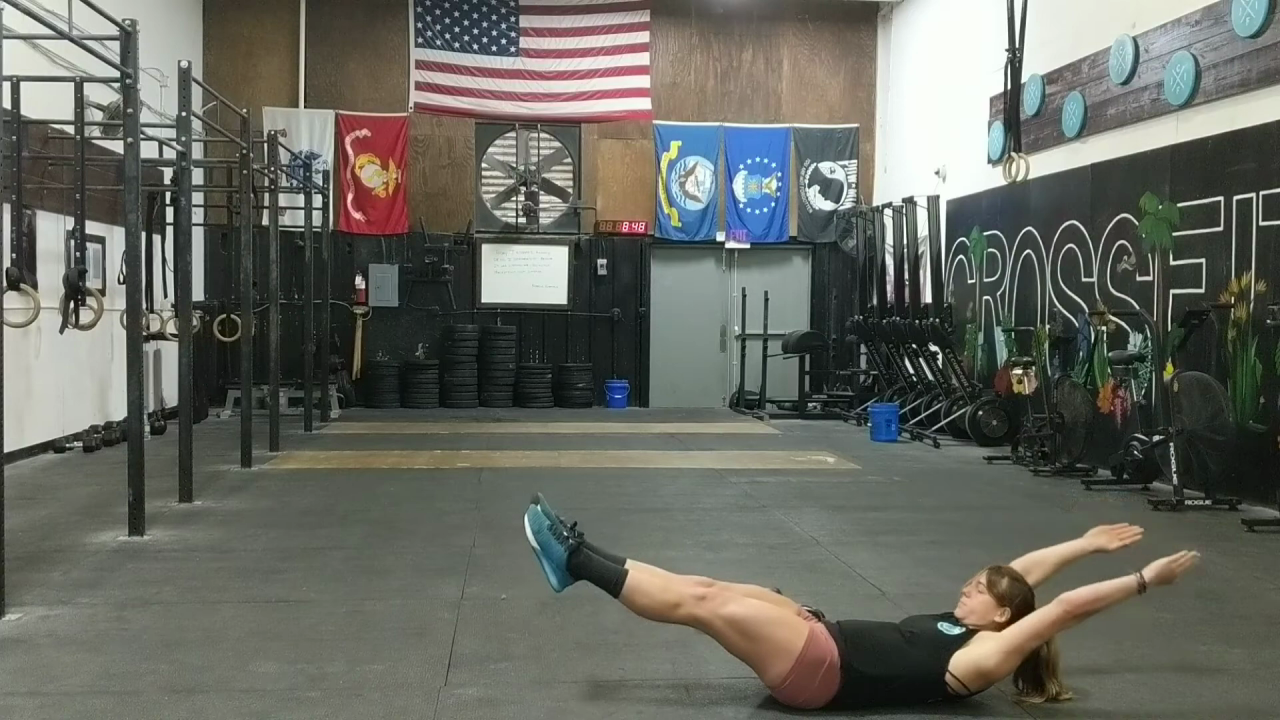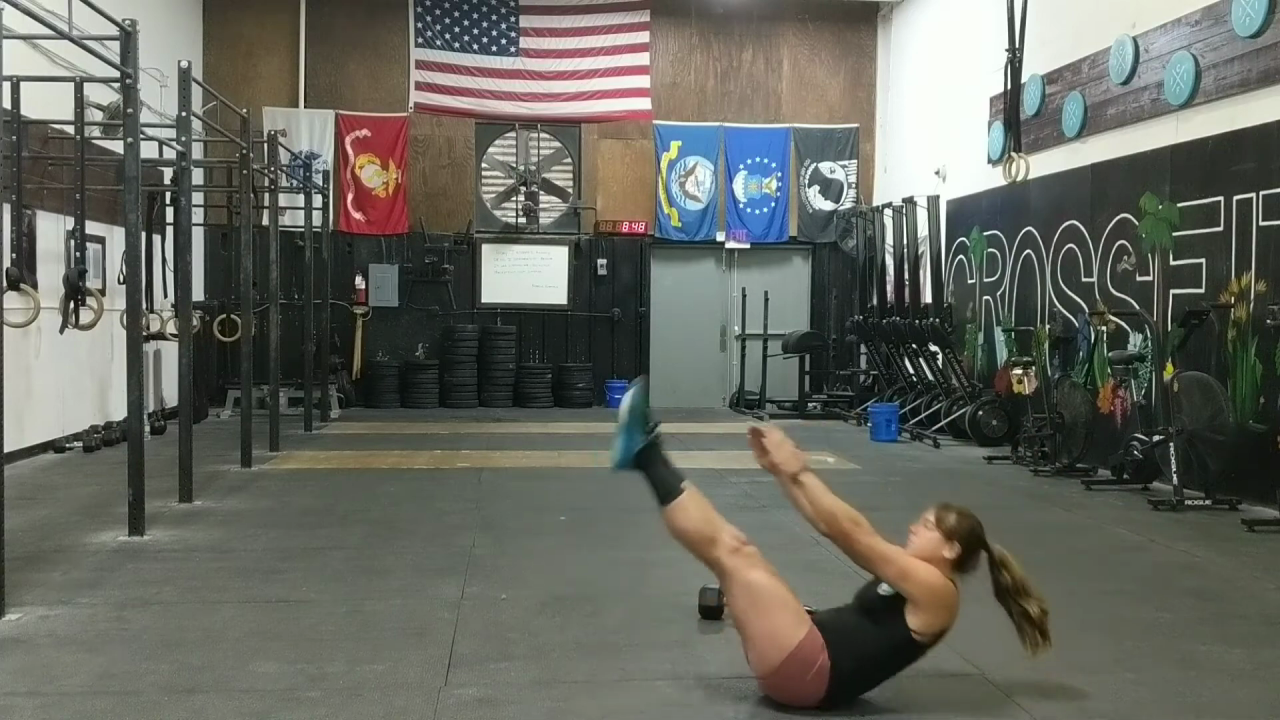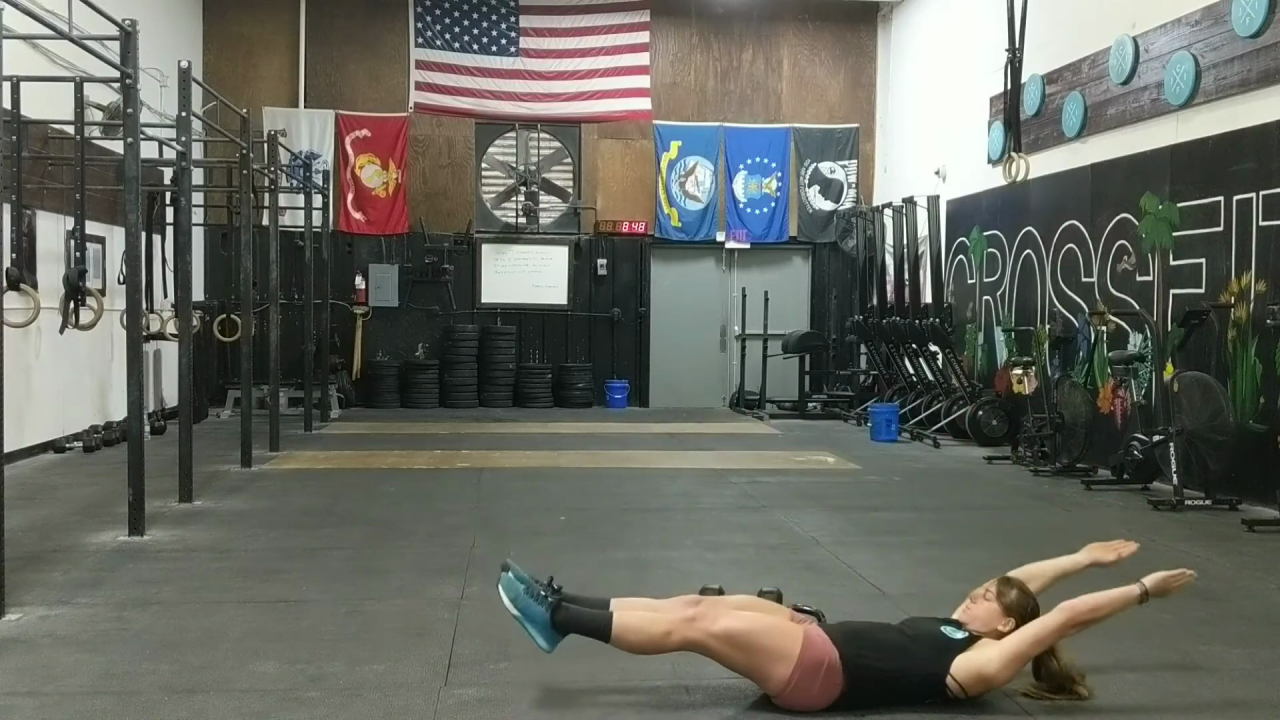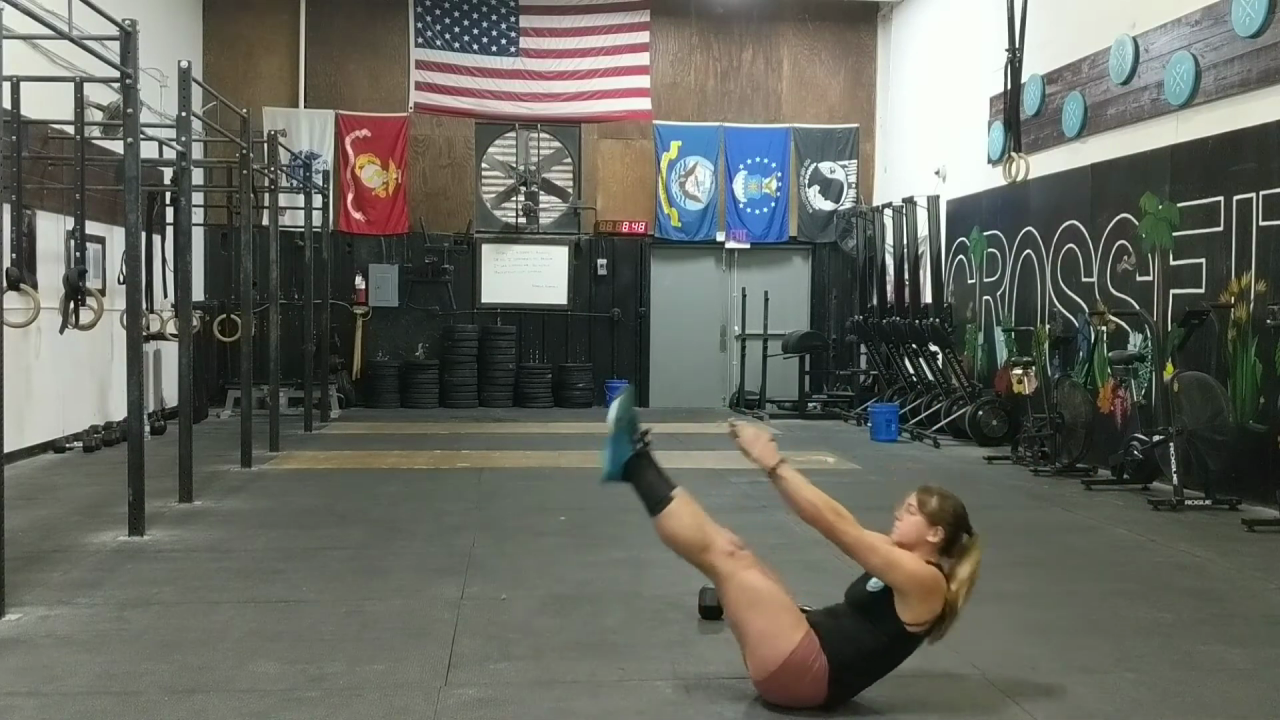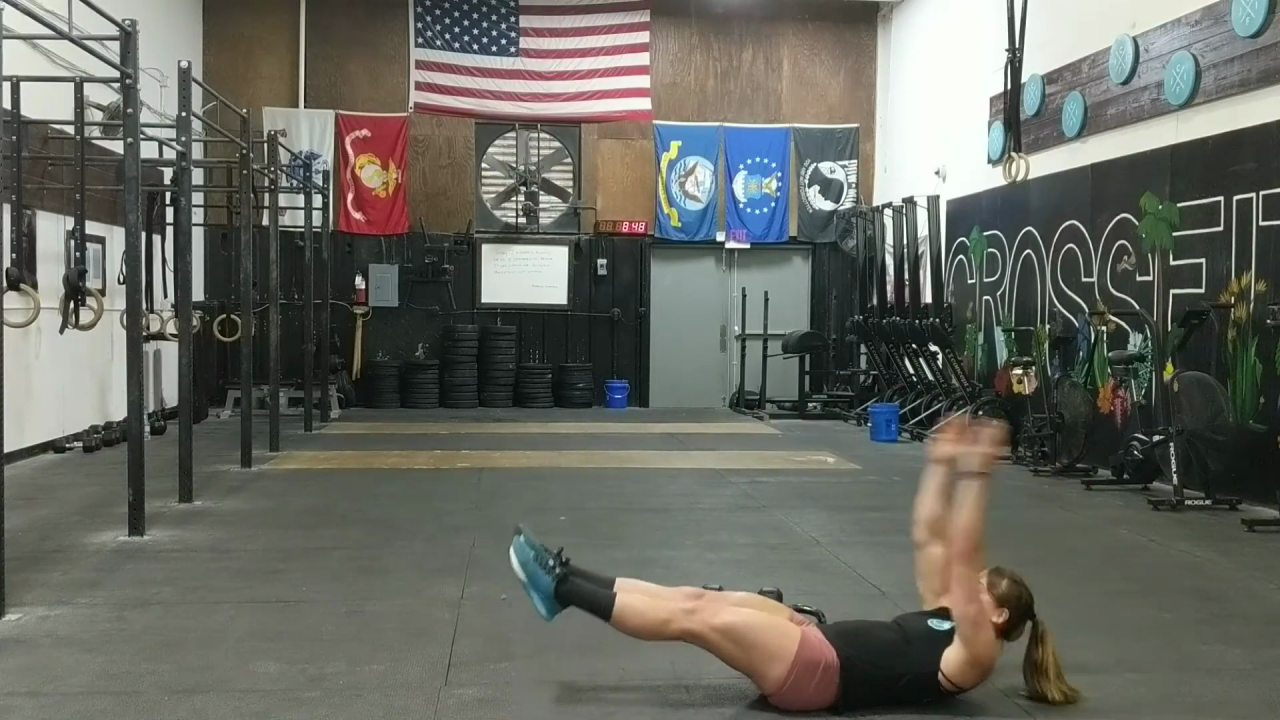
dt=1s
person 1, frame 1
left shoulder: (988, 657)
right shoulder: (963, 628)
left elbow: (1065, 608)
right elbow: (1019, 570)
left wrist: (1145, 579)
right wrist: (1086, 543)
left hip: (821, 669)
right hip: (822, 642)
left knee: (700, 600)
right knee: (703, 587)
left ankle: (576, 561)
right ankle: (579, 555)
person 1, frame 2
left shoulder: (935, 590)
right shoulder: (902, 568)
left elbow: (855, 532)
right elbow: (838, 530)
left wrist: (798, 473)
right wrist: (781, 471)
left hip: (806, 676)
right hip: (796, 666)
left knee: (730, 552)
right knee: (734, 548)
left ankle: (647, 453)
right ankle: (647, 452)
person 1, frame 3
left shoulder: (985, 665)
right shoulder: (962, 635)
left elbow: (1059, 618)
right elbow: (1015, 580)
left wrist: (1142, 590)
right wrist: (1086, 558)
left hip: (821, 671)
right hip: (818, 641)
left knee: (693, 622)
right knee: (696, 606)
left ankle: (561, 618)
right ankle: (562, 608)
person 1, frame 4
left shoulder: (925, 580)
right shoulder: (902, 564)
left elbow: (838, 525)
right elbow: (835, 522)
left wrist: (773, 464)
right wrist: (773, 463)
left hip: (806, 673)
right hip: (804, 654)
left knee: (724, 555)
right knee: (726, 550)
left ankle: (634, 462)
right ankle: (633, 462)
person 1, frame 5
left shoulder: (976, 652)
right shoulder: (947, 615)
left elbow: (960, 553)
right elbow: (933, 540)
left wrist: (976, 478)
right wrist: (942, 466)
left hip: (817, 675)
right hip: (813, 647)
left knee: (687, 615)
right knee: (692, 600)
left ankle: (562, 588)
right ankle: (564, 580)
